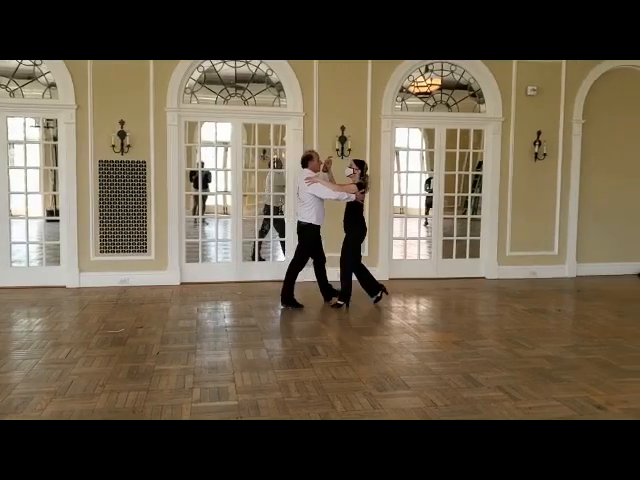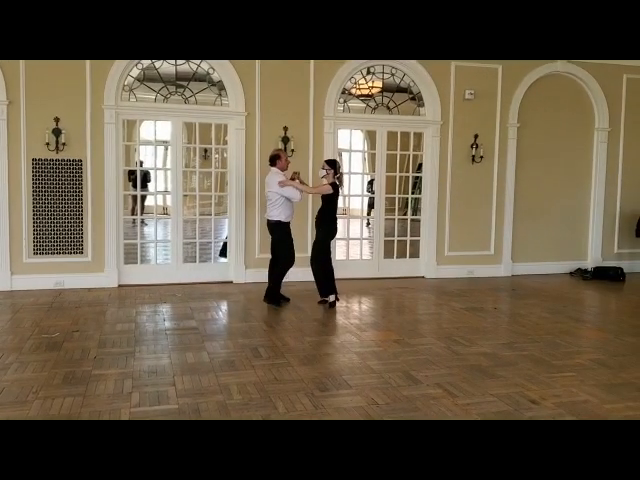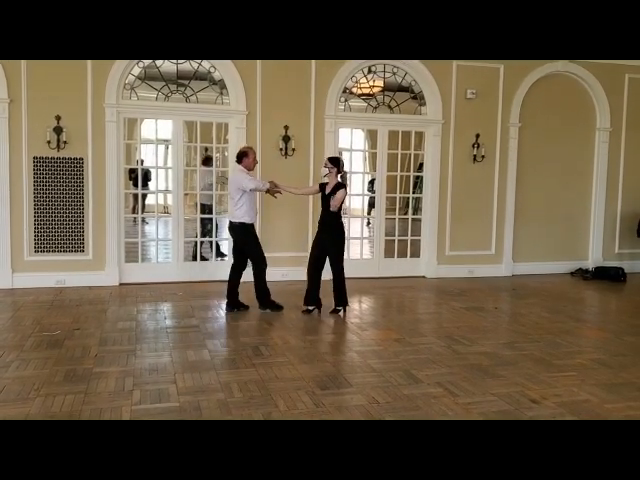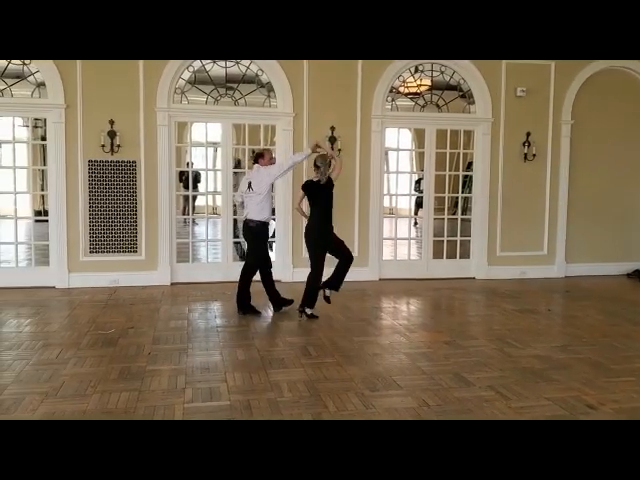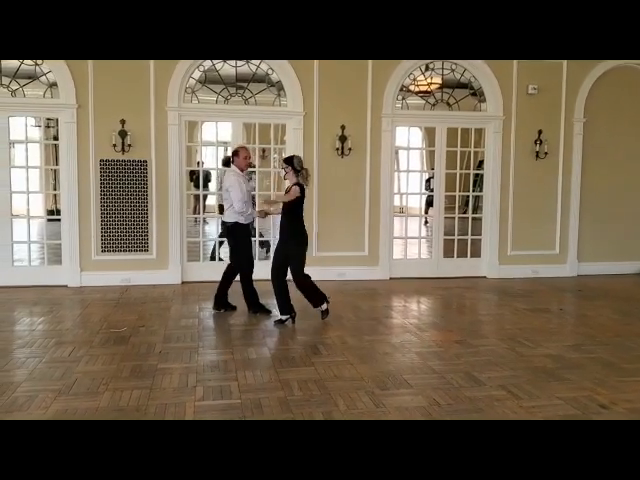
dt=1s
person 1, frame 1
left shoulder: (309, 178)
left elbow: (325, 189)
right elbow: (331, 194)
left wrist: (327, 173)
right wrist: (354, 196)
left hip: (311, 226)
right hip: (308, 227)
left knee: (319, 259)
right knee: (299, 261)
left ankle: (327, 291)
right ankle: (287, 297)
person 1, frame 2
left shoulder: (272, 176)
right shoulder: (278, 178)
right elbow: (296, 196)
left wrist: (292, 182)
right wrist: (295, 183)
left hip: (275, 222)
right hip: (279, 224)
left knee: (277, 258)
right knee: (287, 259)
left ankle: (273, 293)
right ankle: (271, 295)
person 1, frame 3
left shoulder: (240, 175)
right shoulder: (240, 175)
left elbow: (252, 187)
right elbow: (253, 185)
left wrist: (267, 189)
right wrist: (268, 184)
left hip: (239, 225)
right hip: (242, 226)
left knee: (240, 263)
right knee: (259, 262)
left ankle: (232, 301)
right ankle: (264, 300)
person 1, frame 4
left shoulder: (248, 177)
right shoulder: (264, 173)
left elbow: (238, 199)
right elbow: (287, 165)
right wrist: (310, 151)
left hip: (251, 225)
right hip: (258, 227)
left knee: (264, 264)
right knee: (252, 264)
left ankle: (277, 301)
right ankle: (243, 305)
person 1, frame 5
left shoulder: (234, 175)
right shoulder: (235, 178)
right elbow: (239, 206)
left wrist: (251, 212)
right wrist: (256, 213)
left hip: (234, 225)
right hip: (237, 226)
left knee: (236, 263)
right knee: (246, 264)
left ankle: (220, 300)
right ankle: (253, 303)
person 2, frame 1
left shoulder: (358, 186)
right shoulder: (354, 186)
left elbow: (338, 189)
right elbow: (337, 187)
left wrist: (319, 180)
left hip: (356, 229)
right hip: (354, 229)
left knee: (346, 263)
right knee: (355, 263)
left ankle: (343, 299)
right ankle: (377, 290)
person 2, frame 2
left shoulder: (332, 187)
right shoulder: (327, 186)
left elbow: (311, 191)
right elbow: (311, 189)
left wrist: (292, 183)
right wrist: (299, 181)
left hip: (328, 228)
right hip: (323, 227)
left knee: (317, 261)
right knee: (323, 260)
left ankle: (331, 294)
right ankle: (328, 294)
person 2, frame 3
left shoulder: (341, 188)
right shoulder: (322, 186)
left elbow: (334, 209)
right elbow: (300, 191)
left wrist: (334, 205)
right wrist: (279, 186)
left hip: (335, 231)
right hip: (322, 230)
left knee: (336, 268)
right knee: (313, 266)
left ankle: (340, 304)
right ankle: (312, 302)
person 2, frame 4
left shoulder: (308, 185)
right shoulder: (328, 184)
left elbow: (298, 206)
right elbow: (339, 164)
right wrist: (332, 156)
left hip: (313, 231)
right hip: (323, 232)
left knee: (316, 269)
right knee: (346, 257)
left ankle: (306, 305)
right ankle: (328, 287)
person 2, frame 5
left shoulder: (296, 187)
right shoulder: (291, 187)
left elbow: (287, 198)
left wrist: (271, 201)
right wrist: (270, 211)
left hip: (296, 238)
right hip: (286, 237)
left knee: (299, 276)
right knee: (277, 275)
left ankle: (322, 302)
right ankle: (286, 312)
